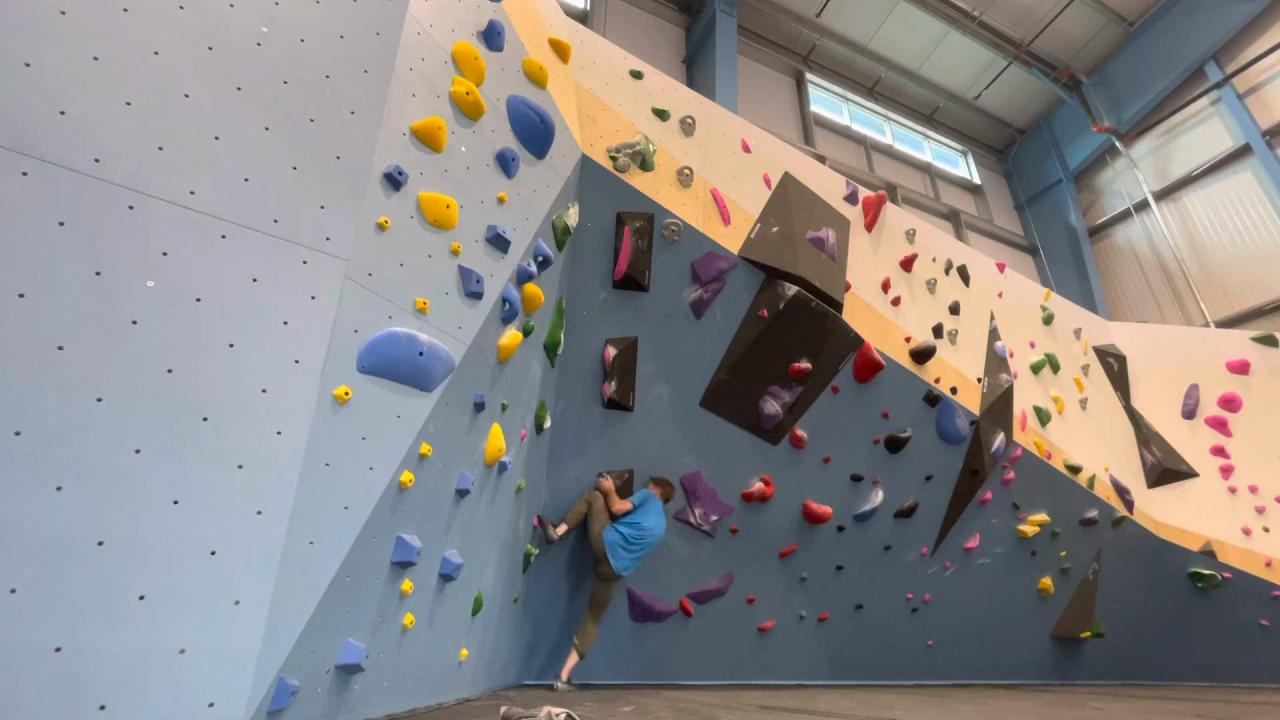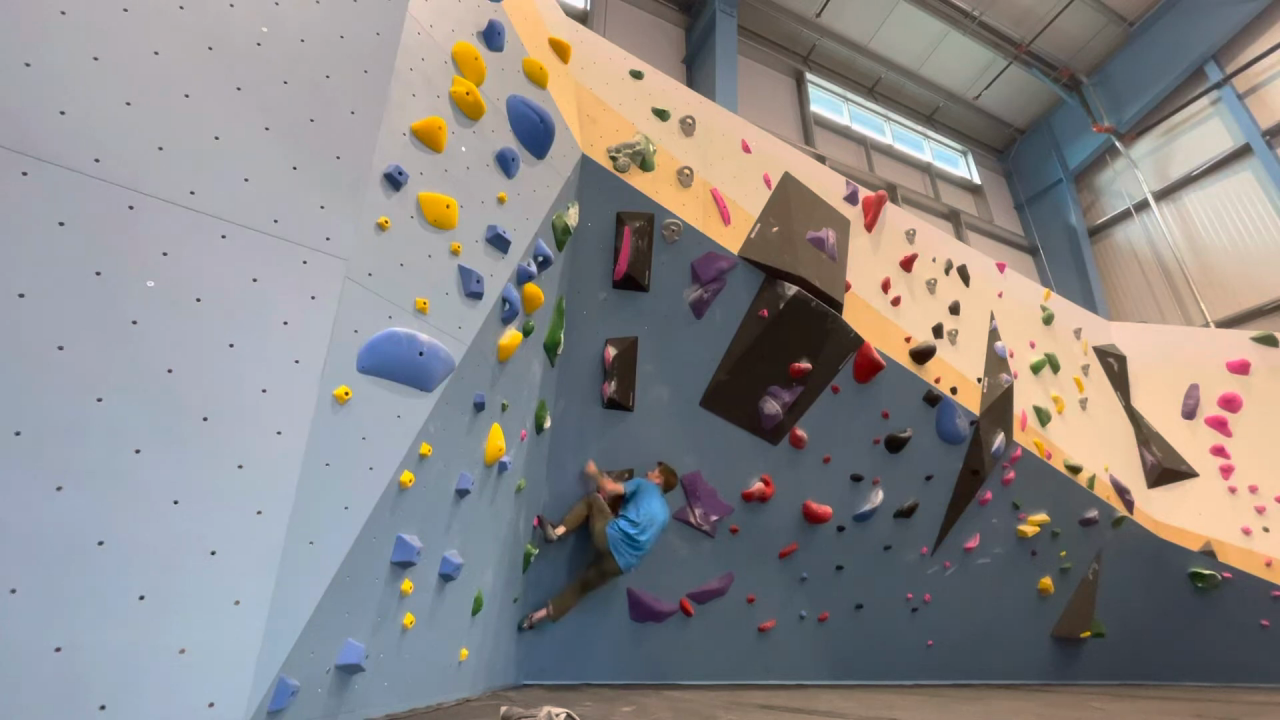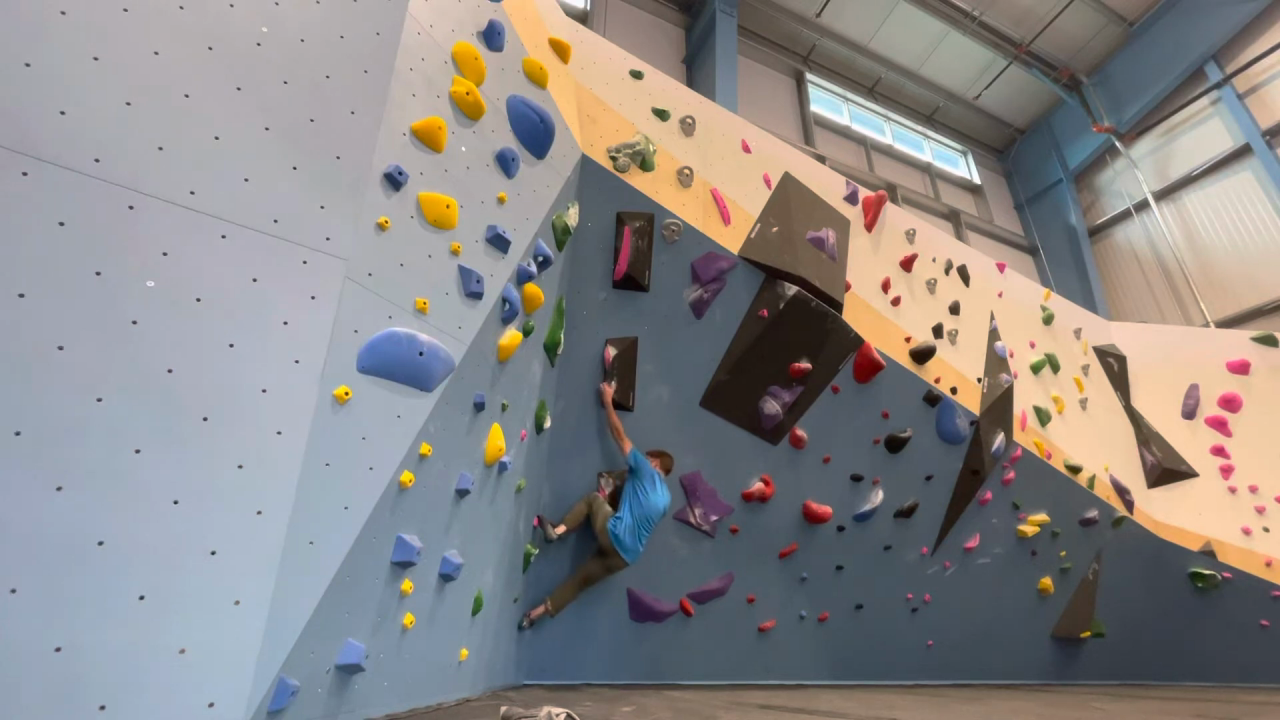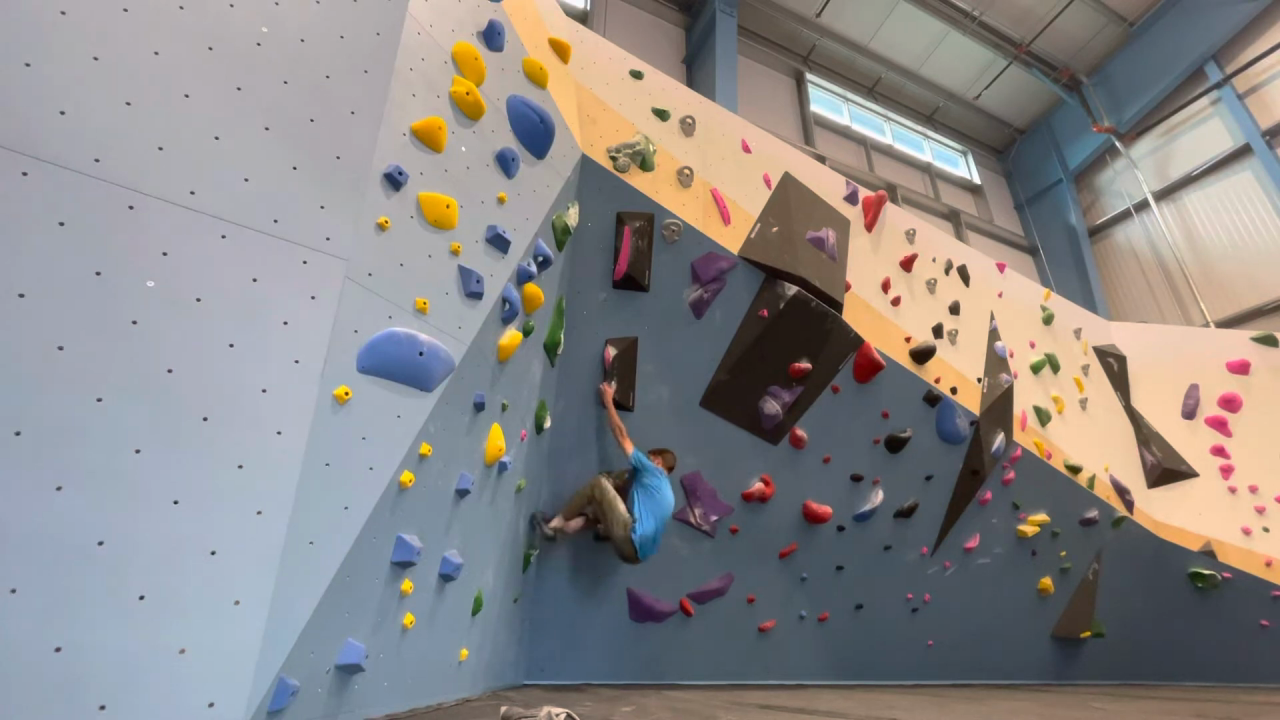
dt=1s
person 1, frame 1
left shoulder: (649, 496)
right shoulder: (661, 525)
left elbow: (617, 508)
left wrist: (609, 490)
left hip: (607, 540)
right hip: (616, 567)
left knee: (594, 496)
right knee: (593, 617)
left ankle: (558, 531)
right ankle: (564, 676)
person 1, frame 2
left shoulder: (644, 485)
right shoulder: (665, 513)
left elbow: (608, 489)
left wrist: (595, 473)
left hip: (613, 540)
right hip: (623, 563)
left knee: (593, 498)
right knee: (583, 584)
left ankle: (557, 530)
right ankle: (541, 615)
person 1, frame 3
left shoulder: (645, 471)
right shoulder: (665, 498)
left elbow: (620, 436)
left wrist: (607, 401)
left hip: (613, 536)
right hip: (627, 556)
left knee: (593, 498)
right knee: (580, 579)
left ankle: (557, 530)
right ankle: (539, 611)
person 1, frame 4
left shoulder: (650, 470)
right shoulder: (665, 488)
left elbow: (622, 437)
left wrist: (608, 401)
left hip: (632, 540)
right hip: (637, 549)
left knee: (599, 483)
right knee: (599, 508)
left ankle: (553, 525)
right ankle: (566, 525)
